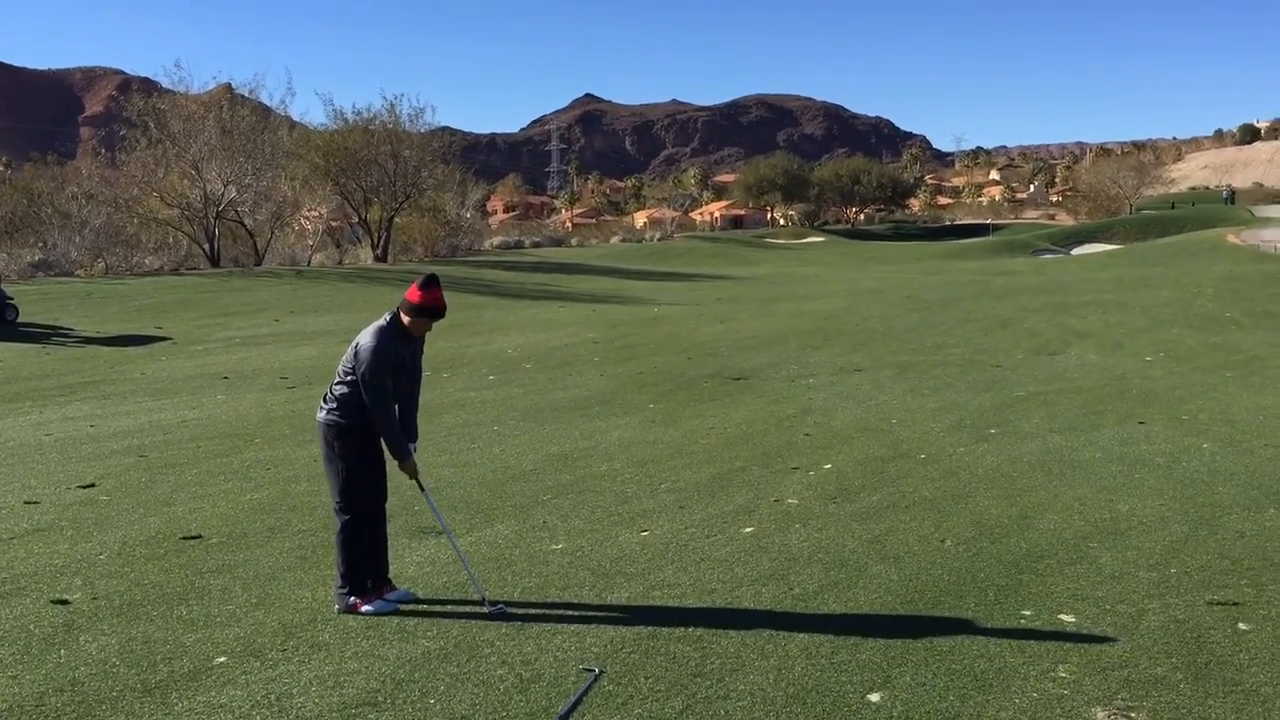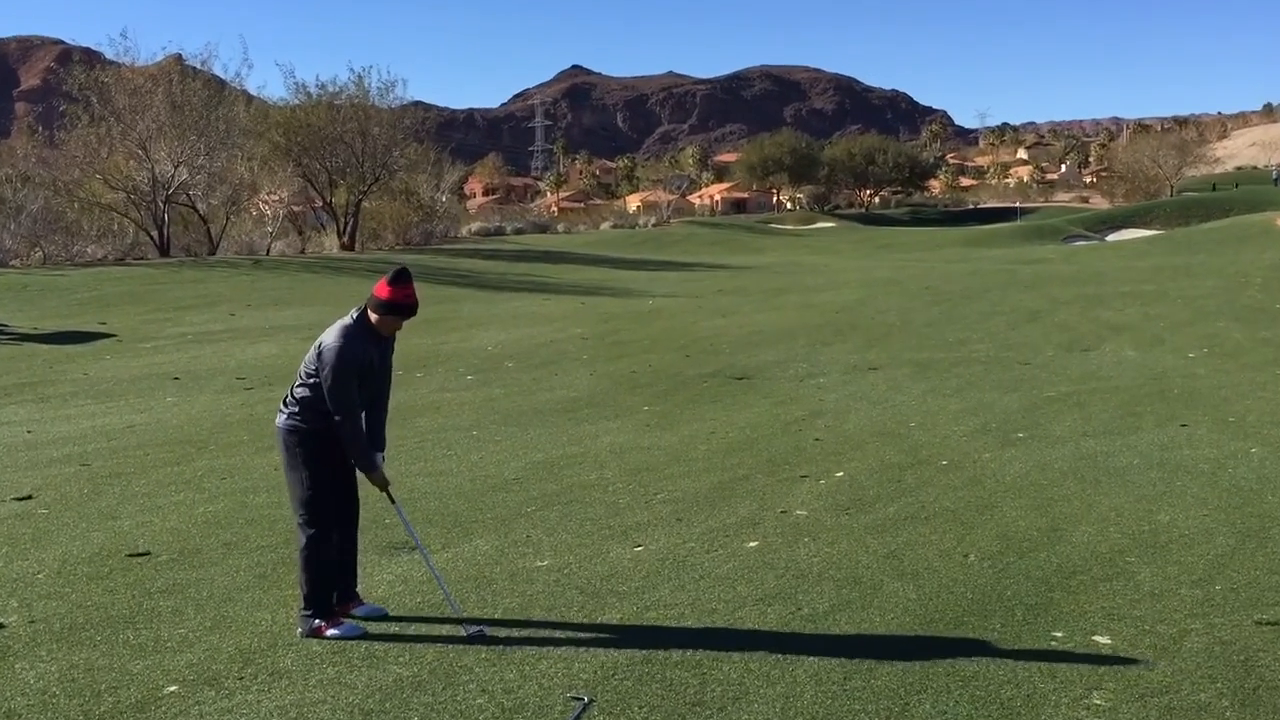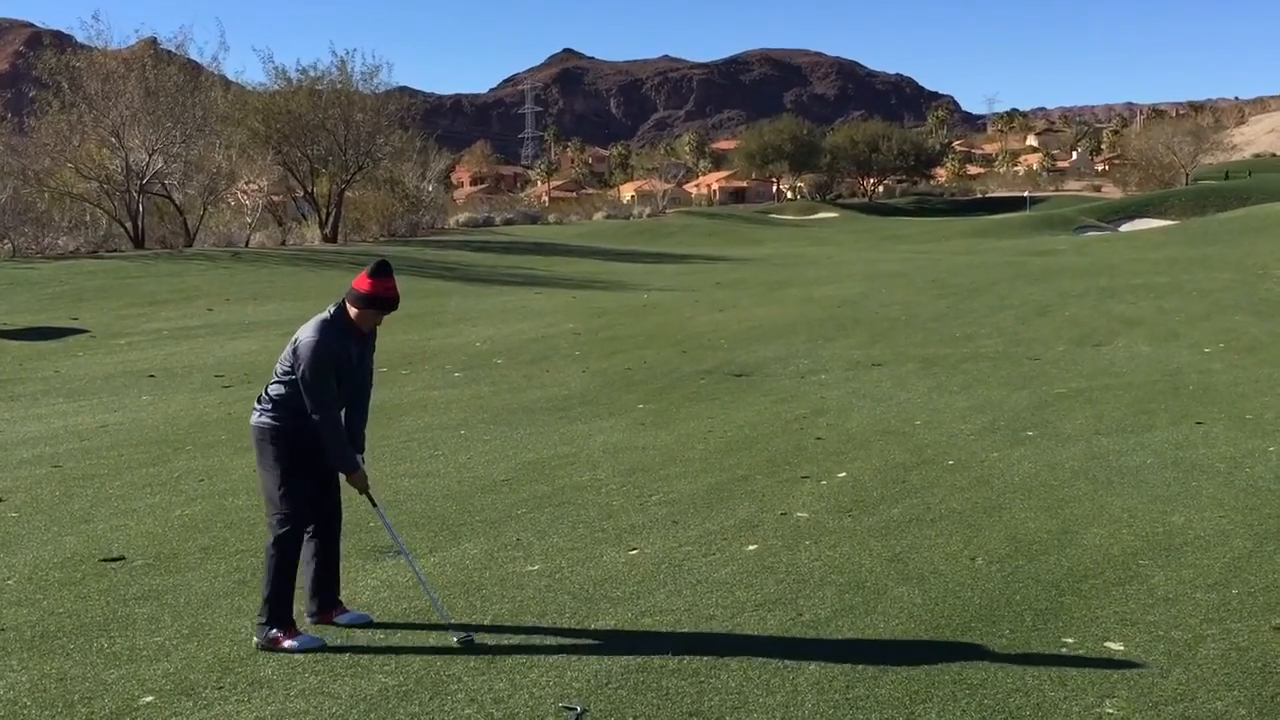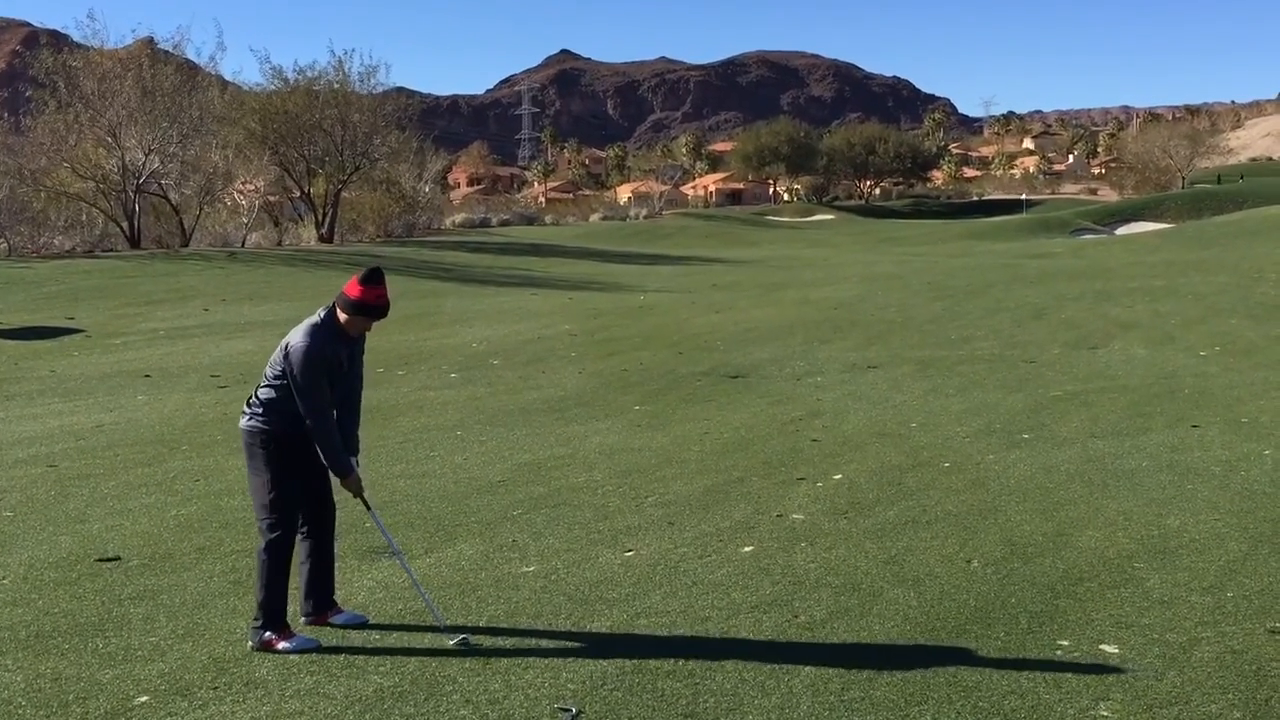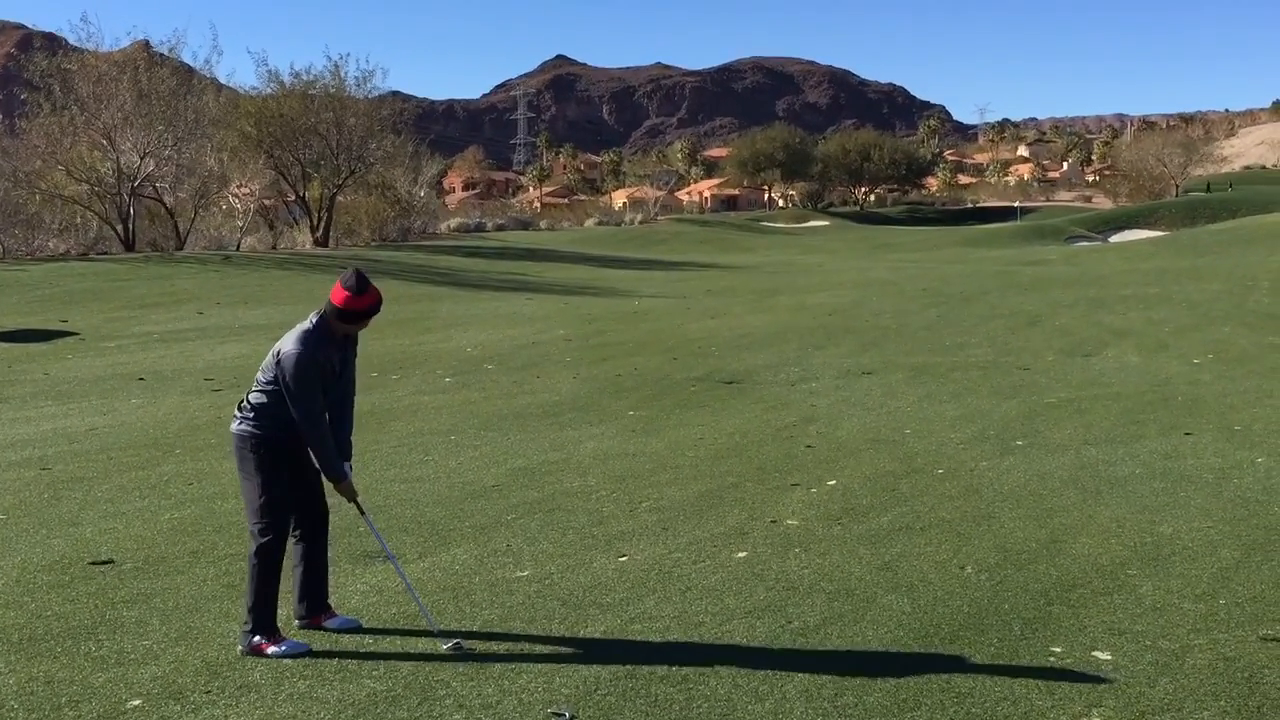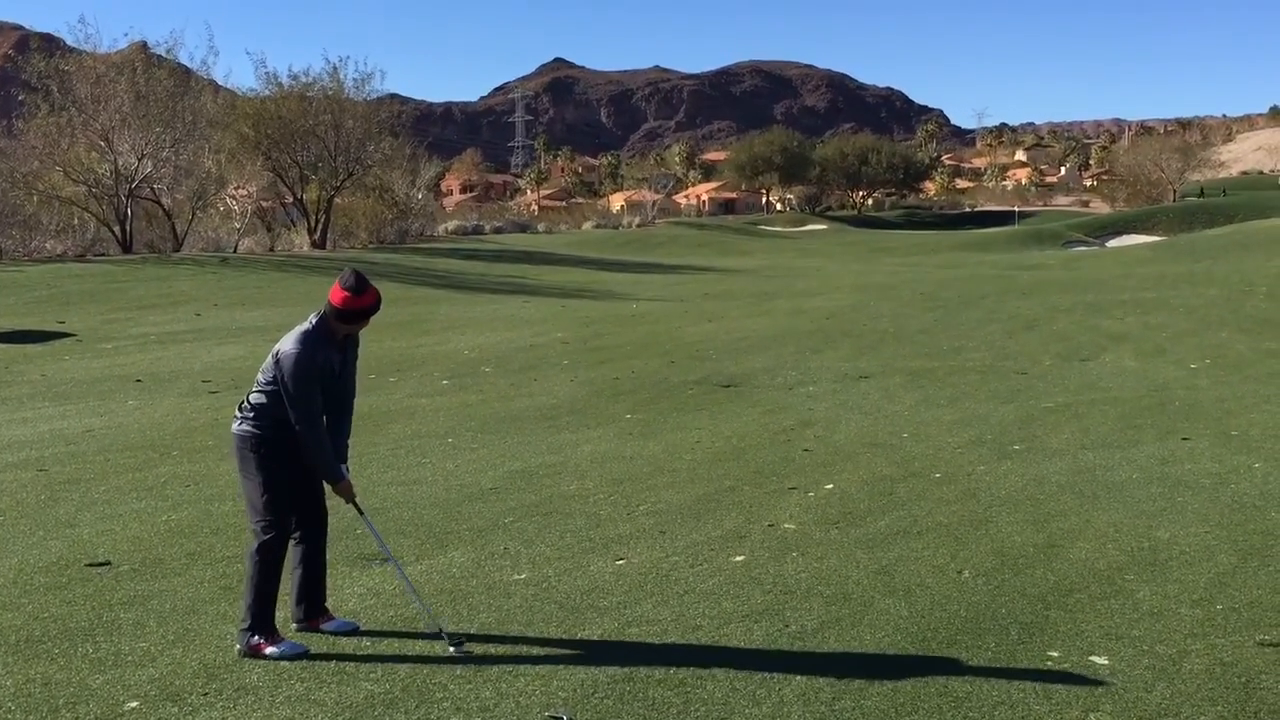
dt=0.4s
person 1, frame 1
left shoulder: (412, 337)
right shoulder: (376, 344)
left elbow: (409, 392)
right elbow: (381, 406)
left wrist: (409, 443)
right wrist: (402, 454)
left hip: (365, 426)
right hip: (341, 425)
left knee: (375, 505)
right knee: (352, 508)
left ankle: (377, 582)
right ankle: (350, 593)
person 1, frame 2
left shoulder: (382, 337)
right shoulder: (340, 344)
left elbow: (377, 397)
right elbow: (345, 413)
left wrist: (375, 452)
right wrist: (368, 466)
left hip: (331, 431)
right hip: (303, 432)
left knee: (346, 514)
right knee: (318, 523)
left ankle: (344, 597)
right ankle: (315, 615)
person 1, frame 3
left shoulder: (363, 332)
right shoulder: (316, 340)
left elbow: (358, 395)
right elbow: (324, 411)
left wrist: (355, 453)
right wrist: (349, 466)
left hip: (310, 431)
right hip: (279, 430)
left knee: (327, 516)
right knee: (290, 524)
left ankle: (324, 604)
right ankle: (273, 625)
person 1, frame 4
left shoulder: (351, 335)
right shoulder: (307, 344)
left elbow: (348, 398)
right elbow: (318, 415)
left wrist: (350, 457)
right wrist: (343, 470)
left hip: (299, 433)
right hip: (268, 434)
left knee: (320, 515)
right knee: (280, 528)
left ankle: (319, 606)
right ankle: (268, 628)
person 1, frame 5
left shoulder: (344, 338)
right shoulder: (299, 350)
left elbow: (341, 402)
right elbow: (313, 420)
left wrist: (343, 461)
right wrist: (337, 475)
left hip: (290, 436)
right hip: (260, 438)
left knee: (314, 518)
right knee: (271, 531)
left ankle: (312, 609)
right ankle: (257, 632)
person 1, frame 6
left shoulder: (344, 340)
right shoulder: (299, 351)
left elbow: (341, 403)
right elbow: (308, 421)
left wrist: (339, 463)
right wrist: (334, 476)
left hip: (291, 438)
right hip: (261, 439)
left knee: (313, 521)
right knee: (273, 531)
left ankle: (310, 611)
right ankle: (255, 632)
